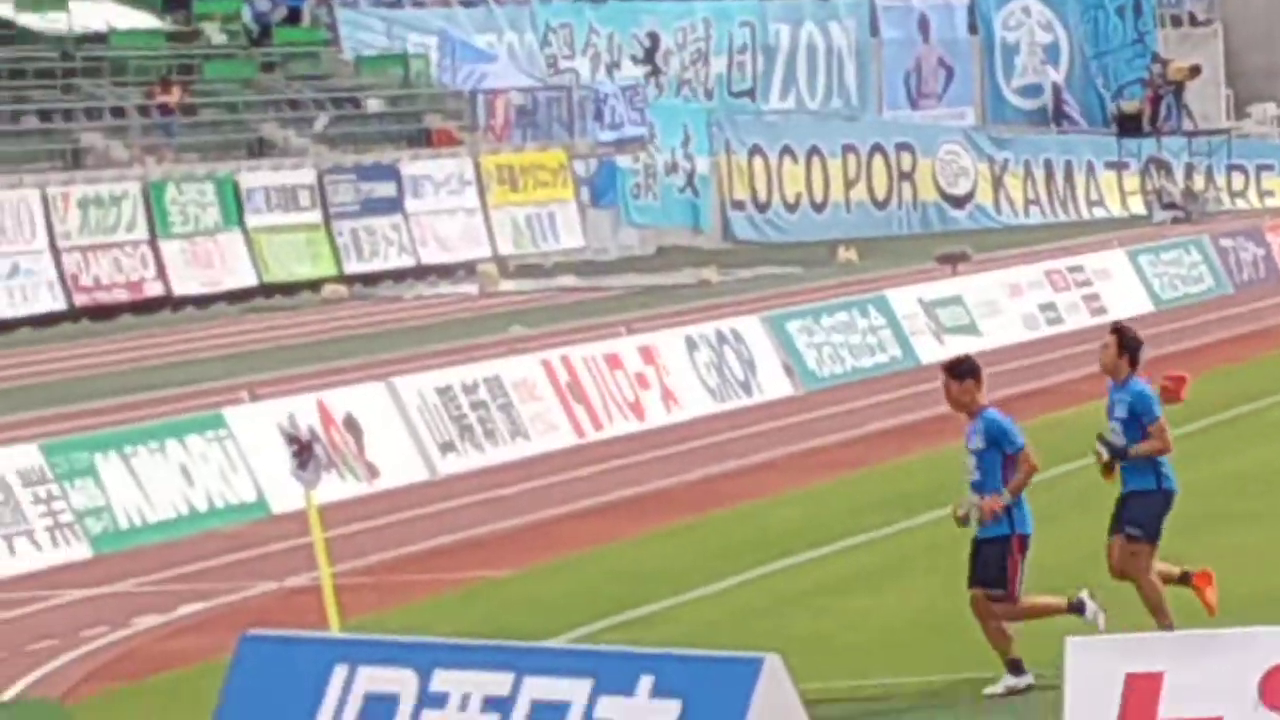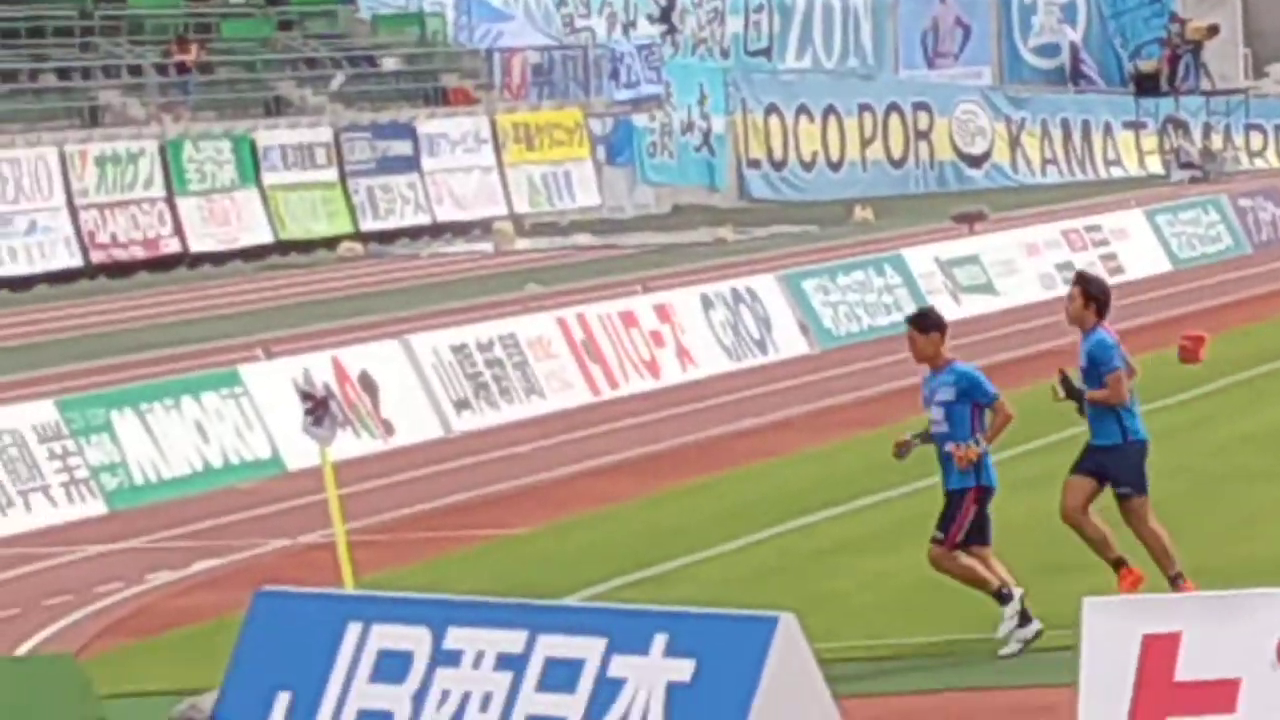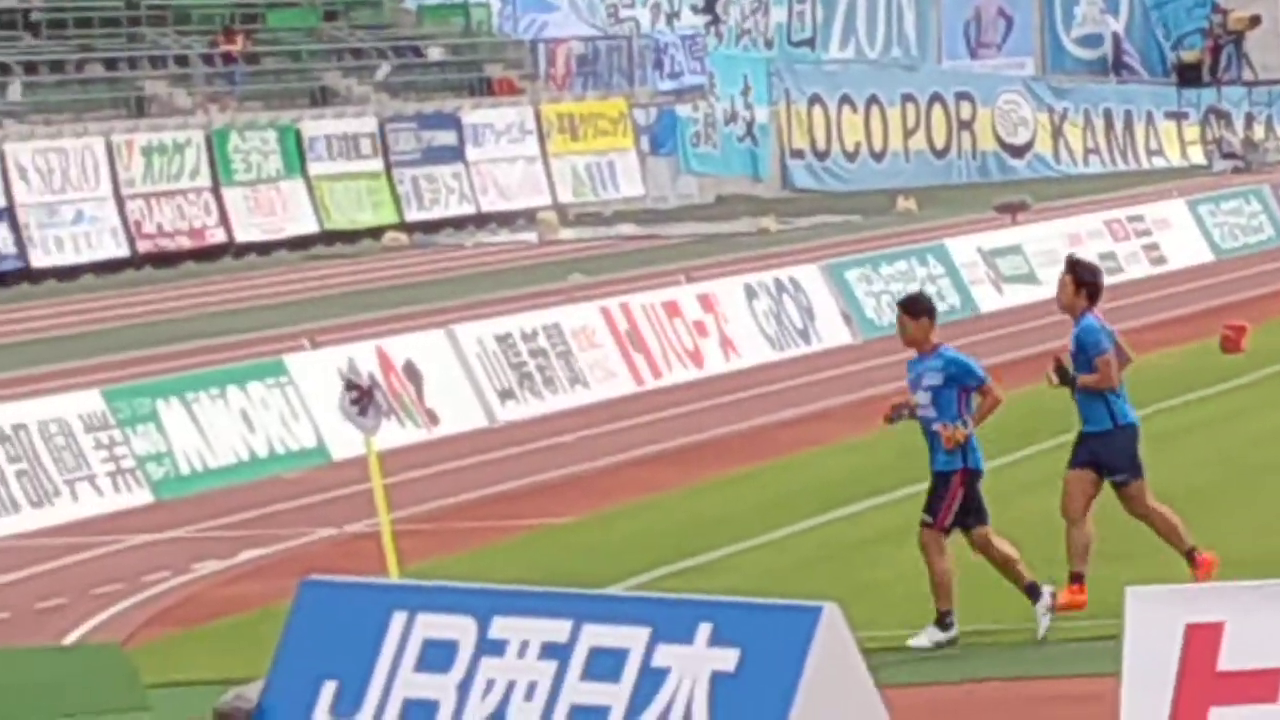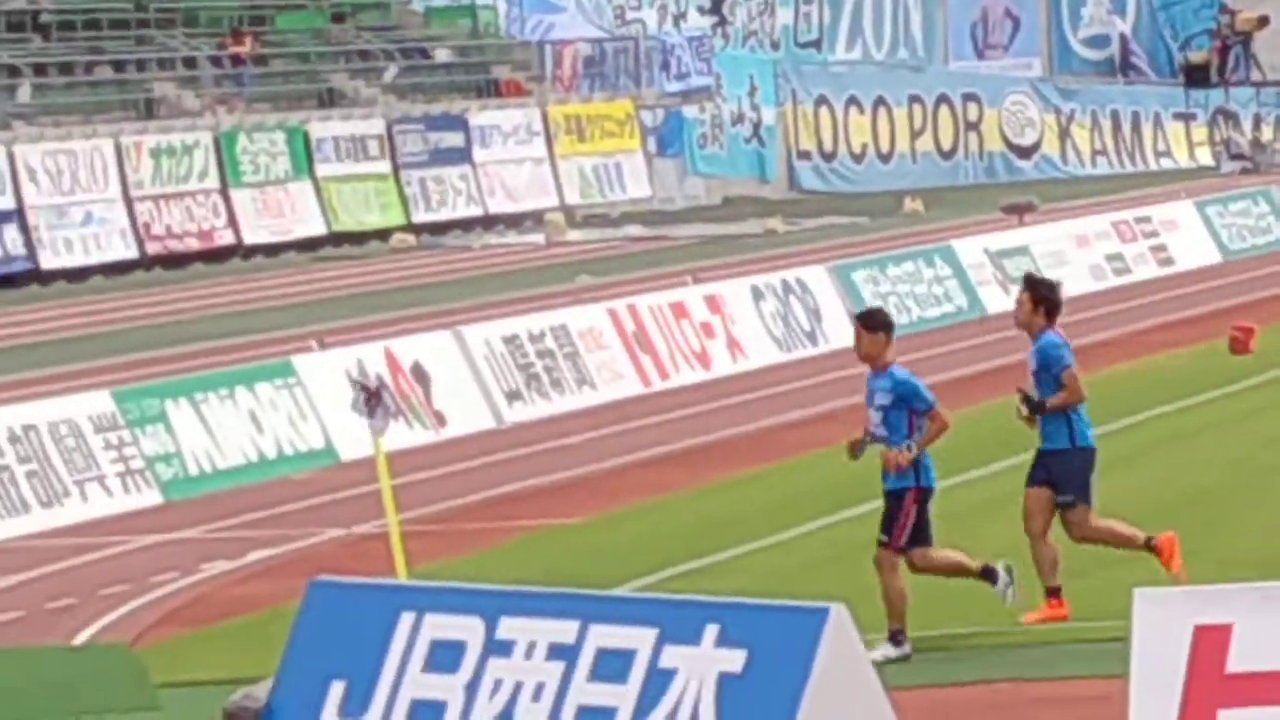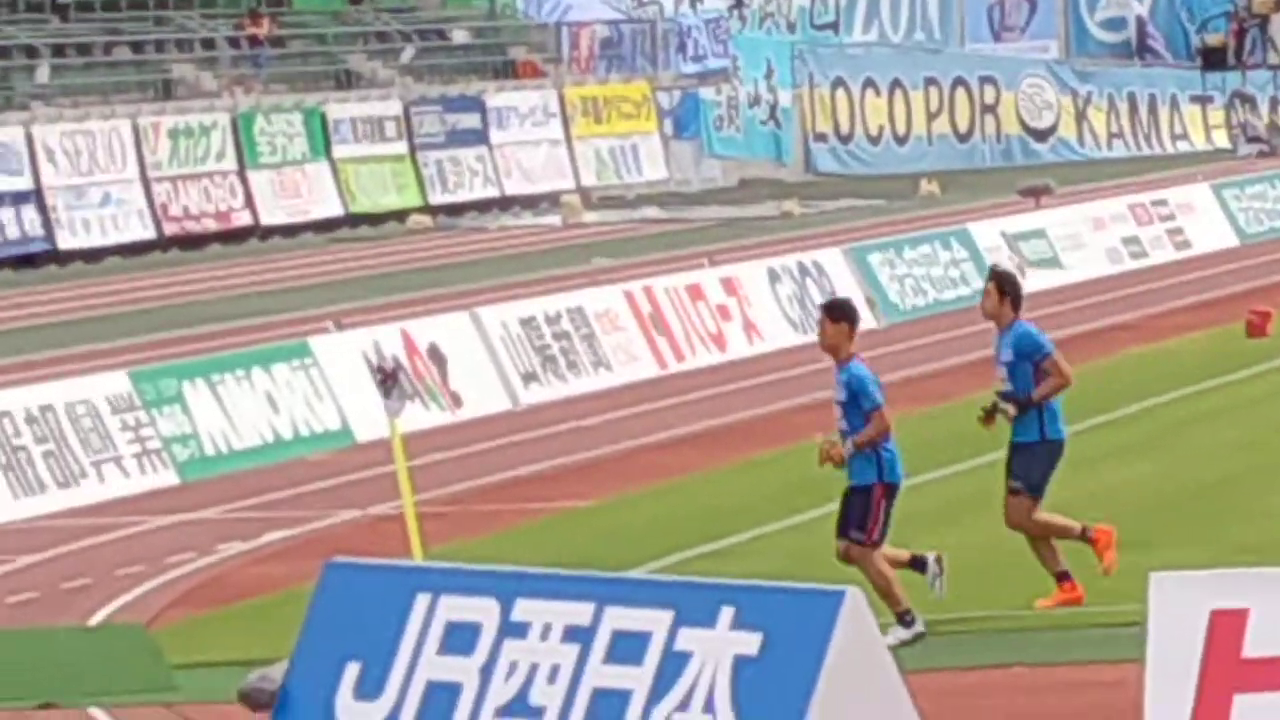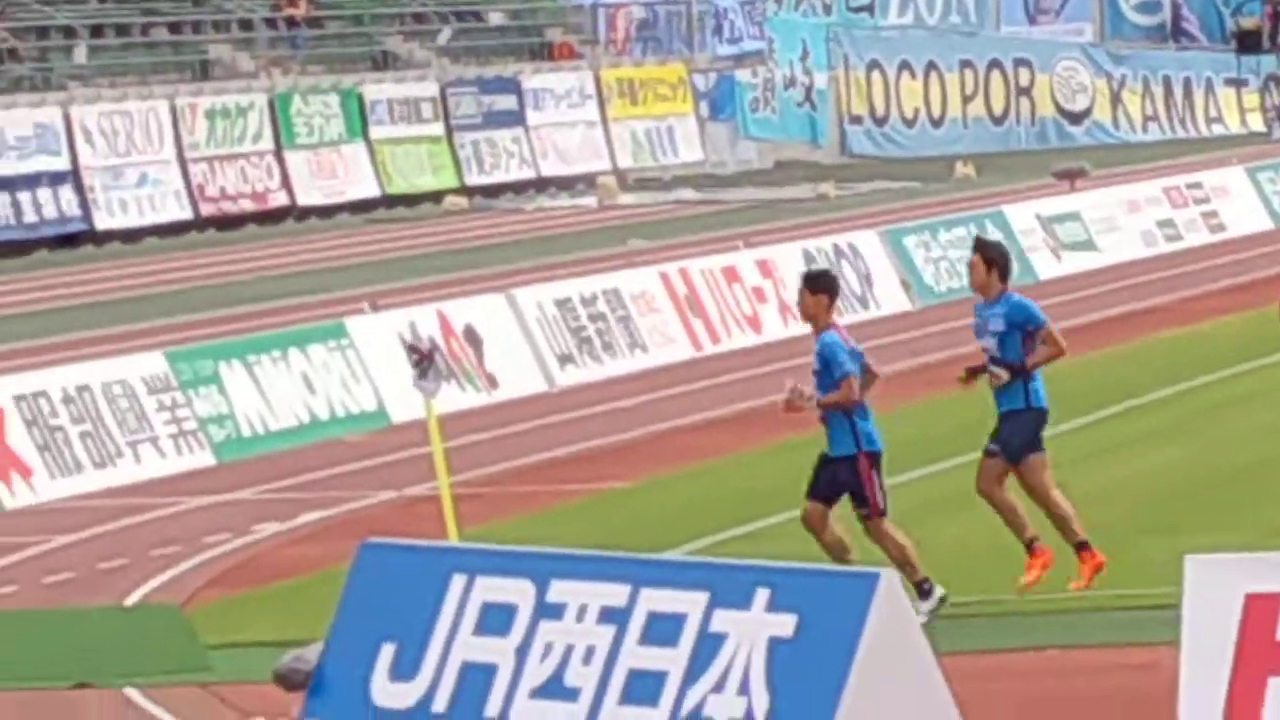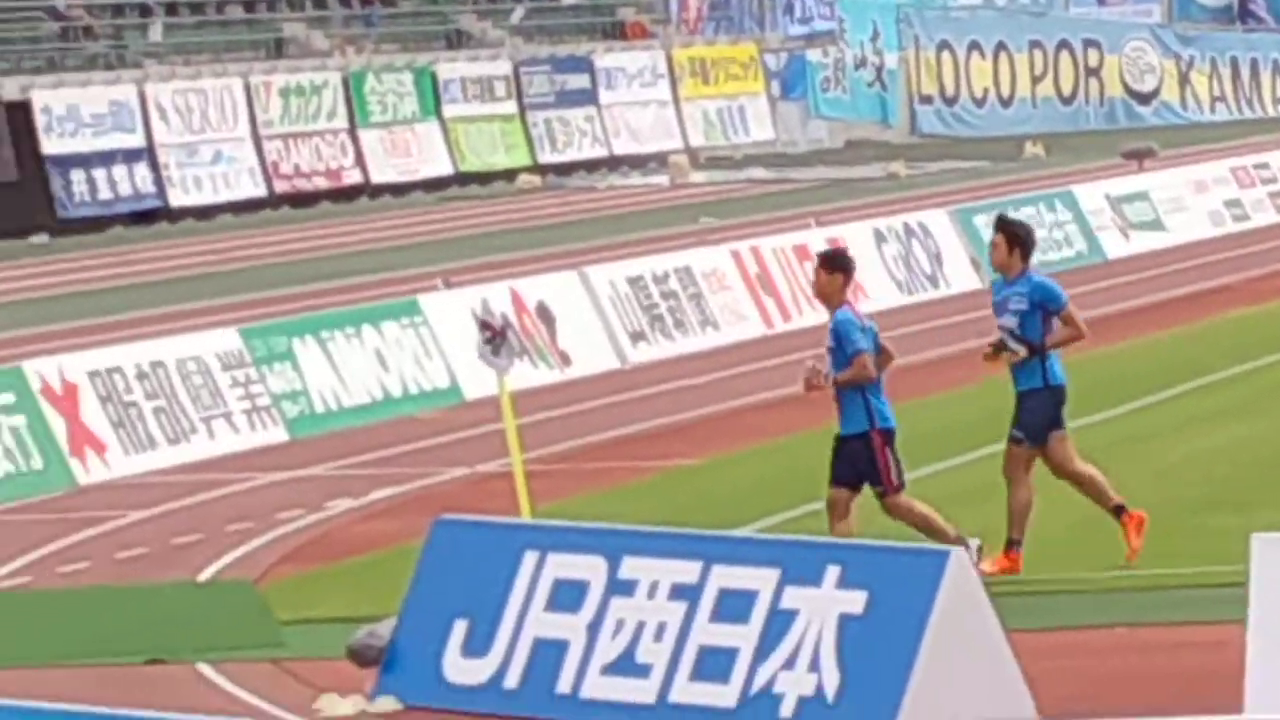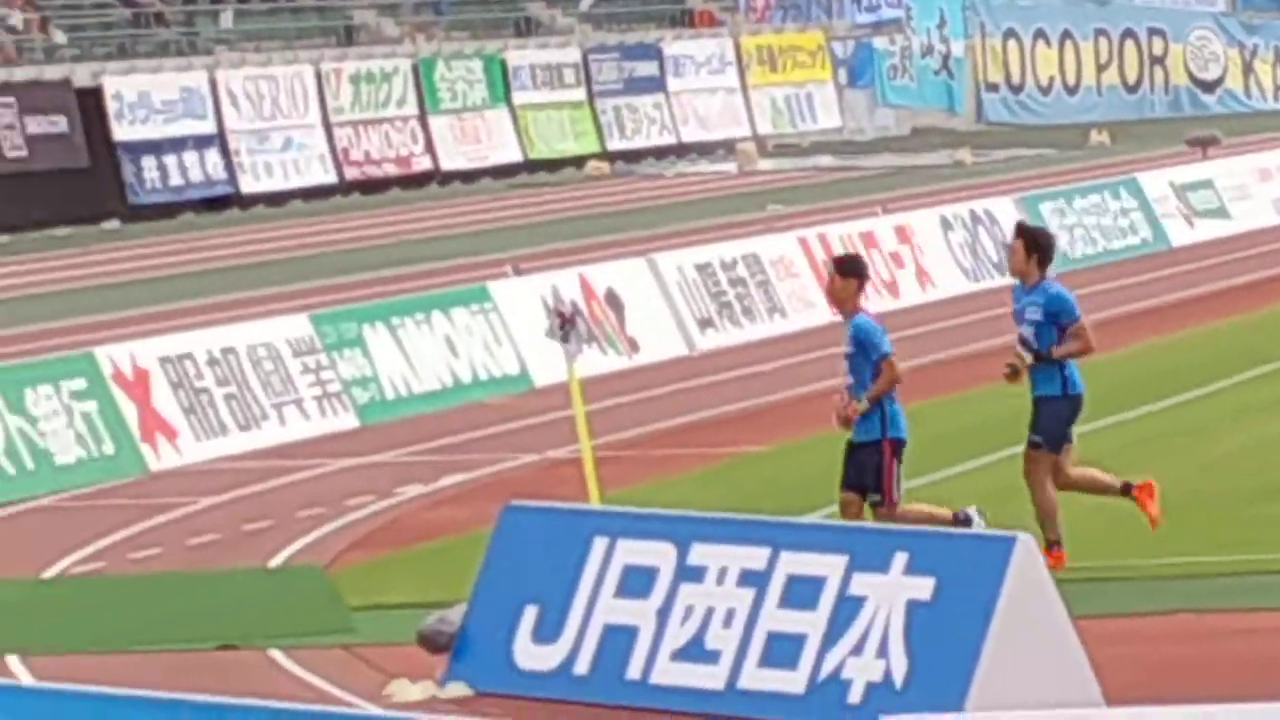
dt=0.1s
person 1, frame 1
left shoulder: (1140, 393)
right shoulder: (1117, 388)
left elbow: (1164, 443)
left wrist: (1123, 453)
right wrist: (1111, 458)
left hip: (1152, 489)
right hip: (1134, 490)
left knee: (1137, 569)
right knee: (1120, 567)
right ankle: (1195, 579)
person 1, frame 2
left shoulder: (1100, 343)
right shoulder: (1095, 338)
left elbow: (1119, 395)
right elbow: (1131, 371)
left wrist: (1079, 396)
left hip: (1122, 442)
right hip: (1102, 441)
left knee: (1138, 520)
right knee: (1071, 510)
left ankle: (1181, 587)
right ankle: (1125, 572)
person 1, frame 3
left shoulder: (1088, 328)
right shoulder: (1089, 323)
left elbow: (1108, 378)
right elbow: (1125, 358)
left wrist: (1070, 381)
left hip: (1113, 430)
right hip: (1093, 430)
left knee: (1141, 507)
right knee: (1072, 509)
left ankle: (1198, 560)
right ankle: (1076, 588)
person 1, frame 4
left shoulder: (1050, 344)
right shoulder: (1044, 343)
left elbow: (1077, 393)
right elbow: (1061, 392)
left wrist: (1037, 408)
left hip: (1071, 447)
right hip: (1051, 447)
left knee: (1082, 529)
right knee: (1033, 526)
left ankle: (1158, 545)
right ankle: (1054, 603)
person 1, frame 5
left shoulder: (1026, 335)
right shoulder: (1006, 336)
left elbow: (1065, 377)
left wrist: (1028, 403)
right wrist: (995, 409)
left hip: (1041, 438)
right hip: (1024, 438)
left knee: (1017, 519)
right knee: (1022, 518)
left ankle: (1096, 535)
right ankle: (1068, 587)
person 1, frame 6
left shoulder: (1019, 307)
right shoulder: (983, 309)
left elbow: (1058, 347)
left wrist: (1018, 369)
right wrist: (975, 370)
left hip: (1025, 408)
right hip: (1012, 408)
left knee: (988, 484)
right knee: (1041, 490)
left ankle: (1036, 551)
right ankle: (1089, 557)
person 1, frame 7
left shoulder: (1040, 286)
right shoulder: (999, 287)
left elbow: (1078, 330)
left wrist: (1036, 348)
right wrist: (998, 347)
left hip: (1042, 387)
right hip: (1029, 388)
left knee: (1015, 470)
right knee: (1067, 466)
left ankle: (1012, 554)
right ankle: (1127, 517)
person 1, frame 8
left shoulder: (1055, 296)
right shoulder: (1020, 293)
left elbow: (1087, 344)
left wrist: (1042, 357)
right wrist: (1020, 363)
left hip: (1059, 395)
right hip: (1045, 395)
left knee: (1037, 475)
right knee: (1059, 475)
left ankle: (1054, 552)
right ankle: (1136, 490)
person 2, frame 1
left shoulder: (994, 422)
right shoulder: (977, 424)
left elbow: (1030, 465)
left wrist: (1002, 499)
right wrist: (969, 505)
left hip: (1008, 530)
right hip: (988, 531)
left knee: (1002, 608)
right knee: (979, 602)
left ankle: (1077, 604)
right ankle: (1017, 673)
person 2, frame 2
left shoulder: (964, 375)
right shoulder: (931, 380)
left elbow: (1004, 413)
left wrist: (979, 447)
right wrist: (912, 441)
left hip: (972, 480)
right hip: (958, 480)
left knee: (940, 555)
right knee: (979, 556)
left ankle: (1007, 596)
right ankle: (1024, 622)
person 2, frame 3
left shoulder: (952, 361)
right shoulder: (915, 365)
left elbow: (993, 396)
left wrist: (965, 428)
right wrist: (902, 411)
left hip: (958, 464)
right hip: (943, 464)
left knee: (929, 539)
right knee: (981, 538)
left ankle: (945, 624)
right ankle: (1038, 594)
person 2, frame 4
left shoulder: (901, 380)
right shoulder: (873, 380)
left elbow: (940, 420)
left wrist: (909, 452)
right wrist: (862, 441)
left hip: (911, 483)
right hip: (898, 483)
left knee: (885, 558)
right knee: (918, 557)
left ankle: (898, 640)
right ankle: (991, 572)
person 2, frame 5
left shoulder: (856, 374)
right shoulder: (843, 370)
left elbow: (882, 424)
left wrist: (845, 447)
right wrist: (837, 446)
left hip: (877, 474)
right hip: (863, 475)
left knee: (863, 553)
right knee: (847, 551)
left ankle: (908, 622)
right ankle: (924, 563)
person 2, frame 6
left shoulder: (831, 342)
right shoulder: (833, 338)
left elbow: (853, 393)
right elbow: (870, 375)
left wrist: (813, 401)
left hip: (856, 446)
right hip: (839, 448)
left knee: (874, 525)
right knee: (812, 515)
left ankle: (927, 590)
person 2, frame 7
left shoulder: (843, 321)
right shoulder: (847, 318)
left elbow: (867, 373)
right elbow: (886, 356)
left wrist: (830, 381)
left hip: (870, 425)
right hip: (851, 428)
left knee: (893, 502)
right knee: (836, 502)
left ankle: (961, 548)
person 2, frame 8
left shoulder: (864, 327)
right shoulder: (858, 327)
left elbow: (892, 375)
left wrist: (860, 405)
right wrist: (849, 403)
left hip: (881, 435)
right hip: (863, 435)
left knee: (888, 512)
right knee: (849, 505)
left ankle: (964, 520)
